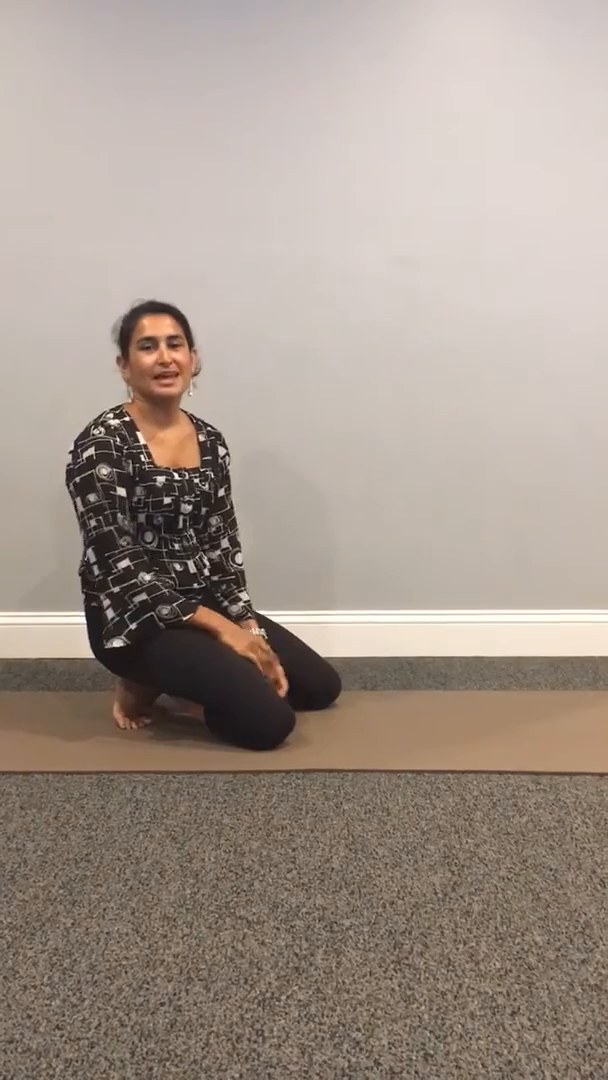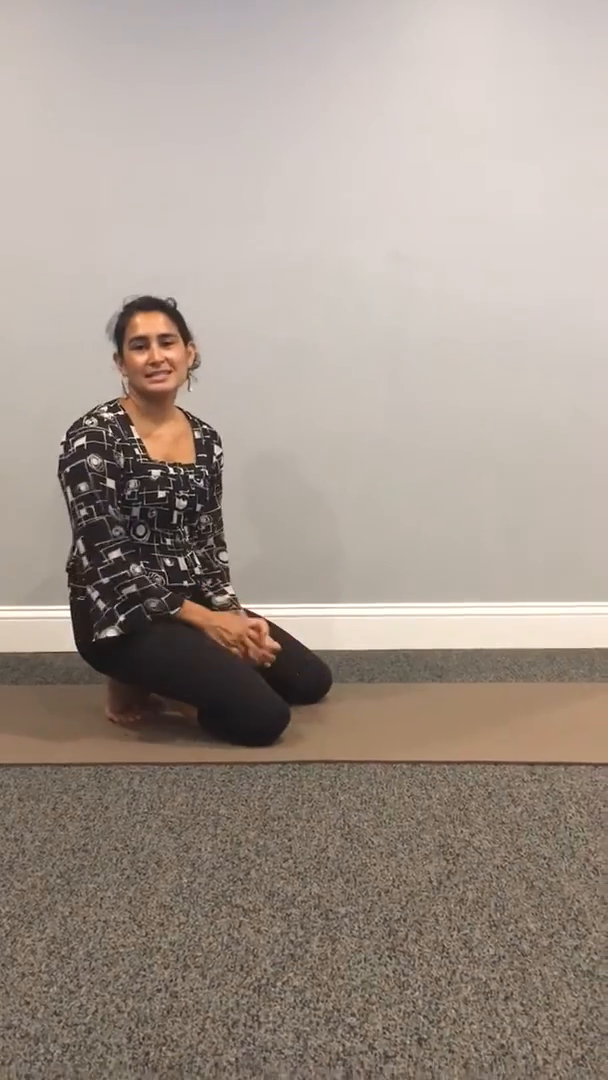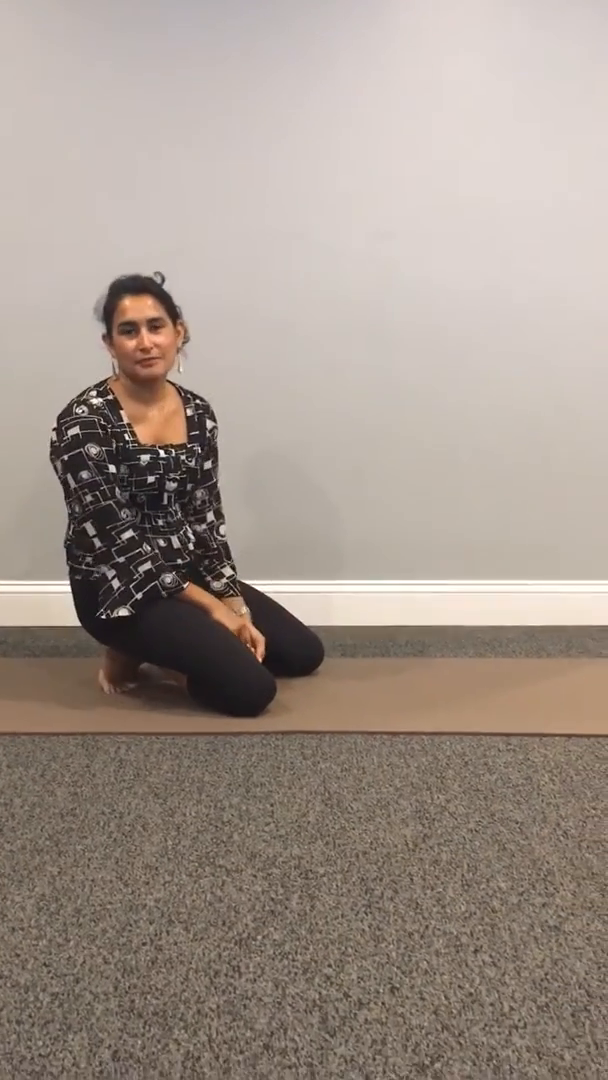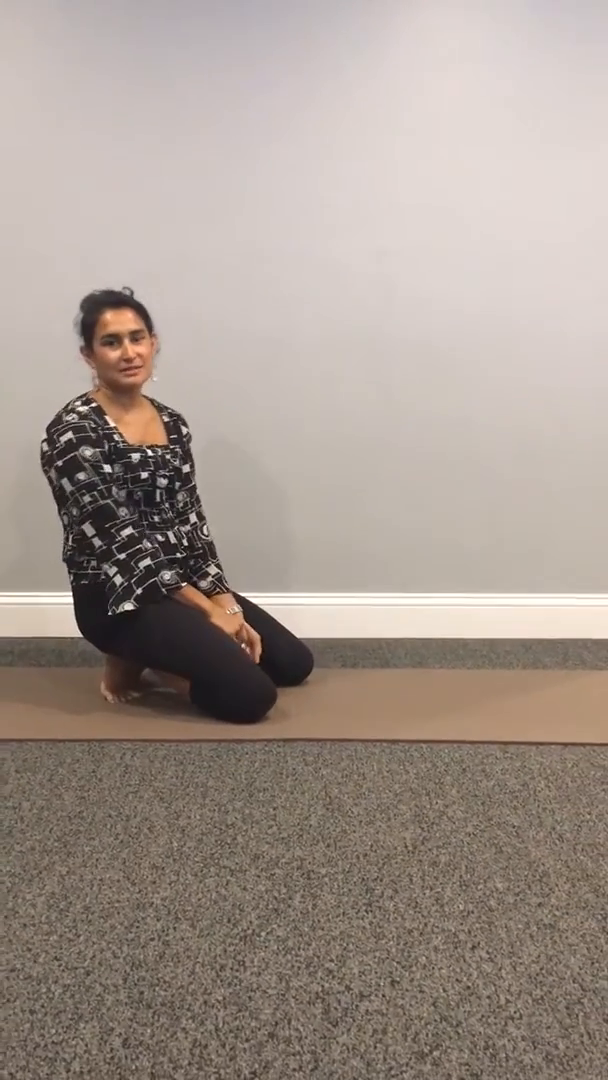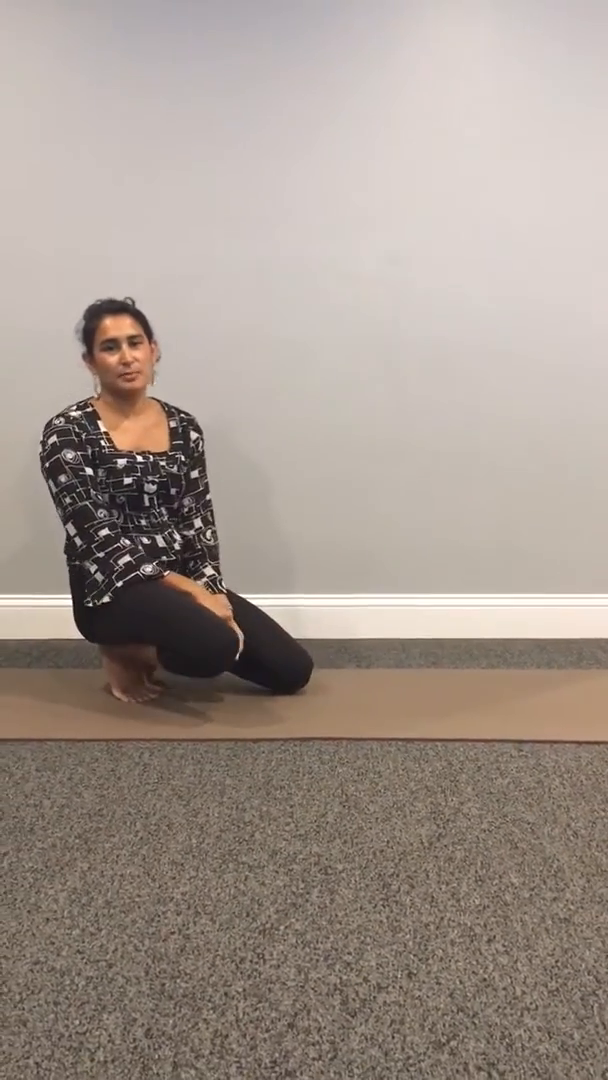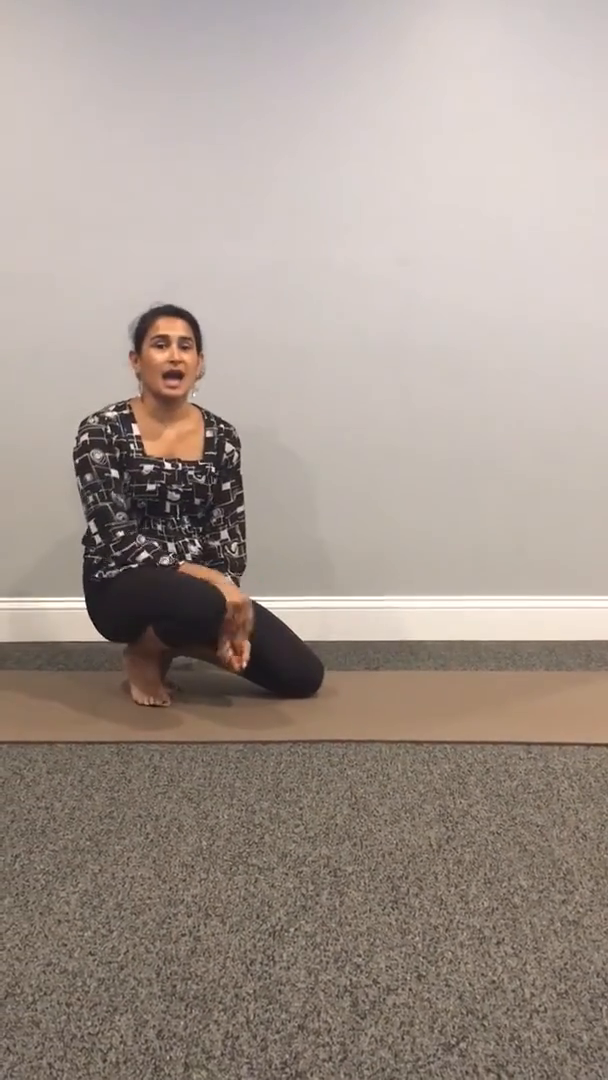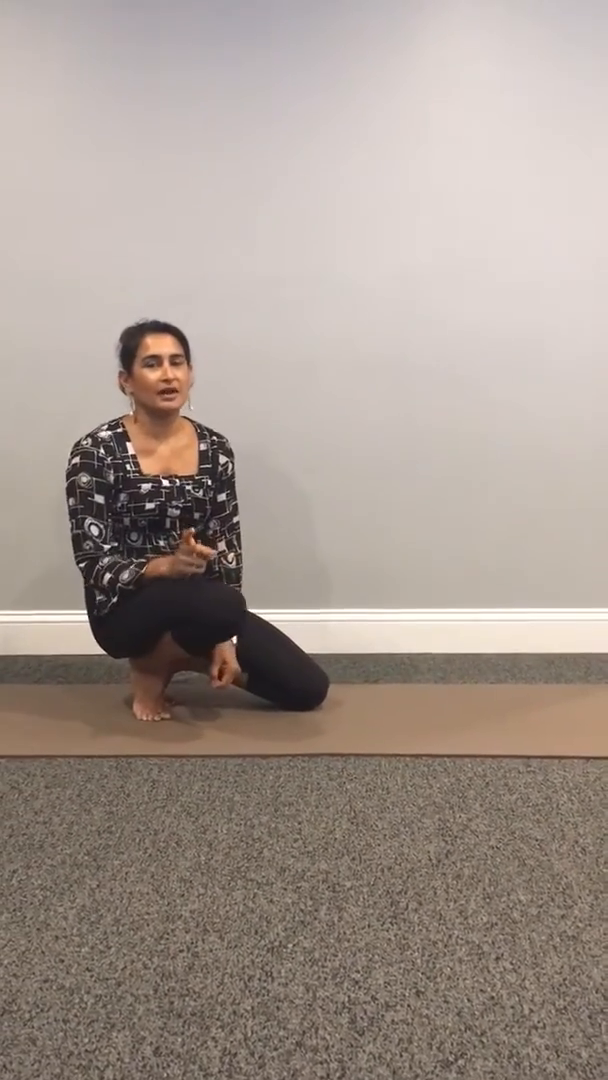
dt=0.7s
person 1, frame 1
left shoulder: (209, 441)
right shoulder: (102, 444)
left elbow: (223, 545)
right elbow: (117, 567)
left wrist: (248, 630)
right wrist: (218, 628)
left hip: (204, 603)
right hip: (137, 619)
left knee: (319, 686)
right knee: (269, 720)
left ankle: (175, 678)
right ankle: (145, 683)
person 1, frame 2
left shoulder: (204, 439)
right shoulder: (93, 437)
left elbow: (208, 545)
right elbow: (106, 559)
left wrist: (232, 615)
right wrist: (205, 620)
left hip: (190, 602)
right hip: (124, 617)
left knee: (311, 680)
right knee: (264, 717)
left ankle: (167, 678)
right ankle: (137, 682)
person 1, frame 3
left shoulder: (197, 412)
right shoulder: (83, 423)
left elbow: (207, 518)
right elbow: (116, 541)
left wrist: (236, 606)
right wrist: (211, 608)
left hip: (185, 573)
right hip: (117, 589)
left knee: (304, 654)
right knee: (250, 688)
left ankle: (159, 647)
right ankle: (132, 652)
person 1, frame 4
left shoulder: (172, 423)
right shoulder: (73, 430)
left elbow: (191, 523)
right elbow: (117, 539)
left wrist: (227, 604)
right wrist: (209, 610)
left hip: (178, 582)
right hip: (116, 596)
left knee: (294, 664)
right knee: (252, 695)
left ankle: (153, 651)
right ankle: (131, 659)
person 1, frame 5
left shoulder: (184, 427)
right shoulder: (68, 433)
left elbow: (200, 522)
right elbow: (99, 539)
left wrist: (213, 596)
right wrist: (191, 592)
left hip: (184, 582)
right hip: (111, 591)
left knee: (293, 670)
right knee: (217, 646)
left ankle: (153, 646)
right ankle: (124, 651)
person 1, frame 6
left shoulder: (221, 437)
right shoulder: (101, 431)
left elbow: (229, 532)
right elbow: (117, 538)
left wrist: (227, 606)
right wrist: (211, 580)
left hip: (200, 585)
right hip: (123, 587)
left knee: (303, 676)
right knee: (200, 605)
left ankle: (174, 640)
right ankle: (144, 652)
person 1, frame 7
left shoulder: (214, 449)
right shoulder: (96, 452)
left elbow: (227, 545)
right elbow: (94, 562)
left wrist: (225, 636)
right wrist: (167, 566)
left hip: (200, 604)
right hip: (128, 607)
left knee: (308, 688)
right knee: (218, 603)
left ankle: (180, 653)
right ankle: (151, 665)
